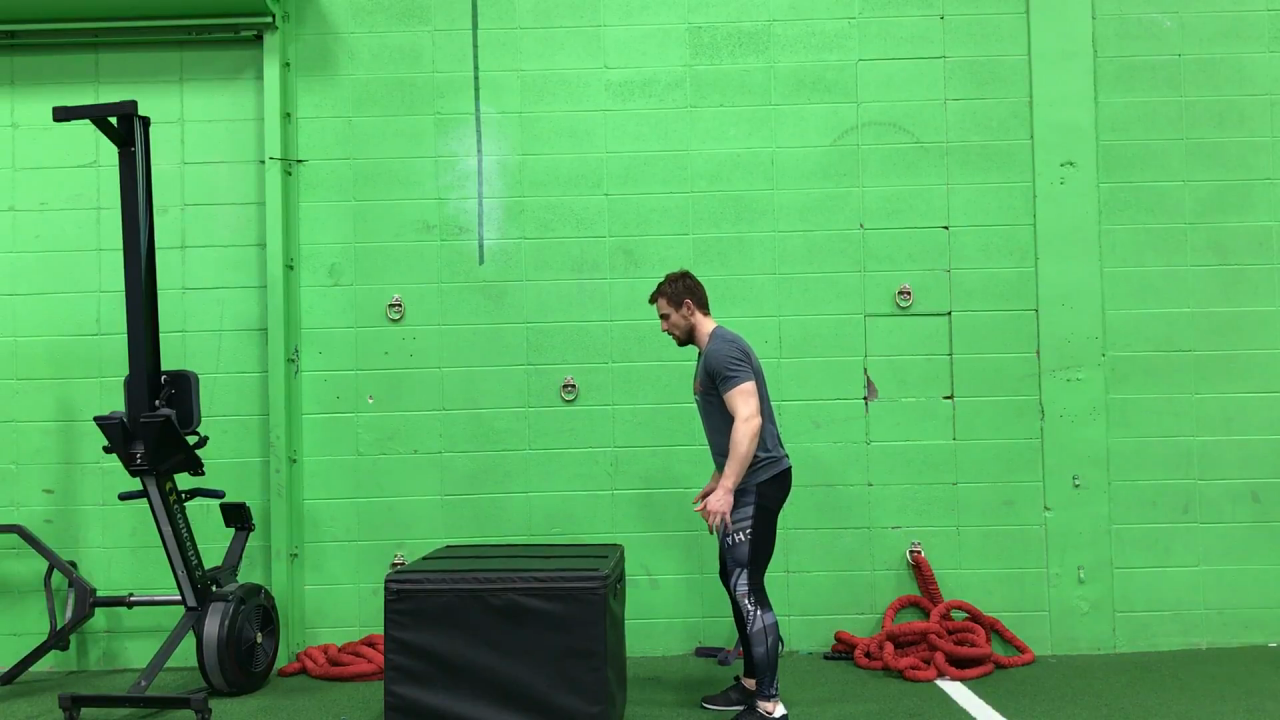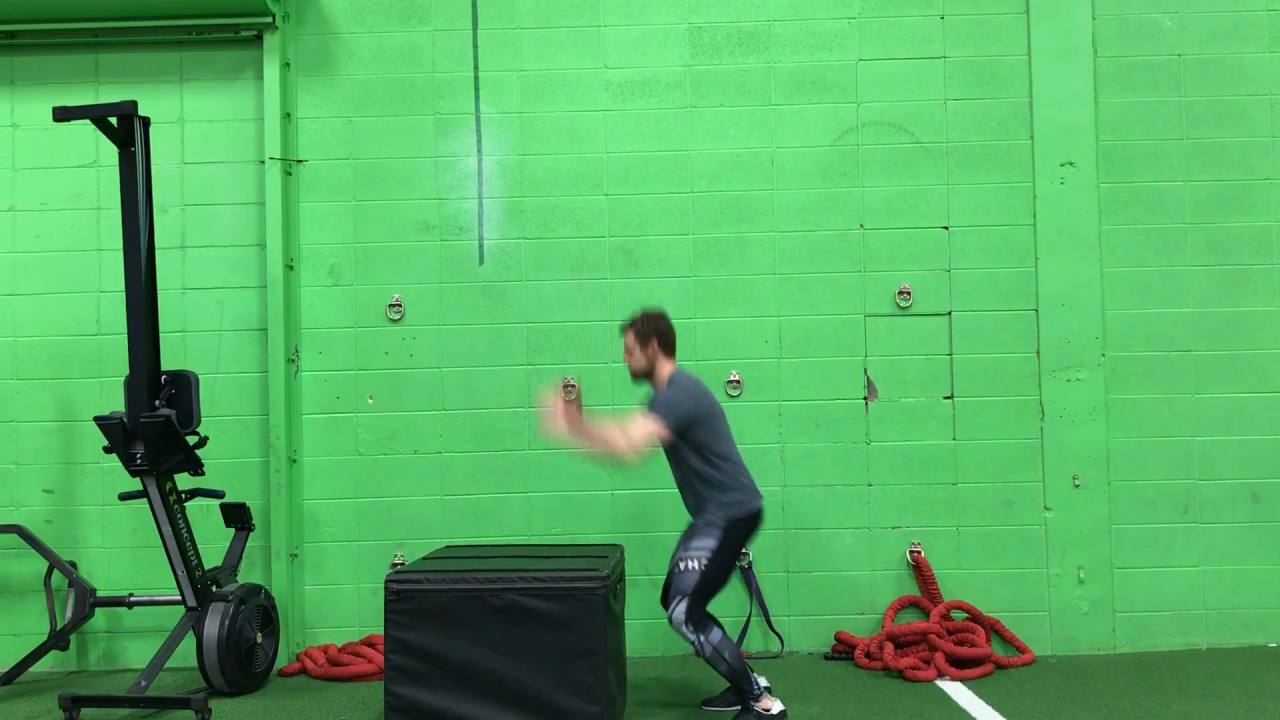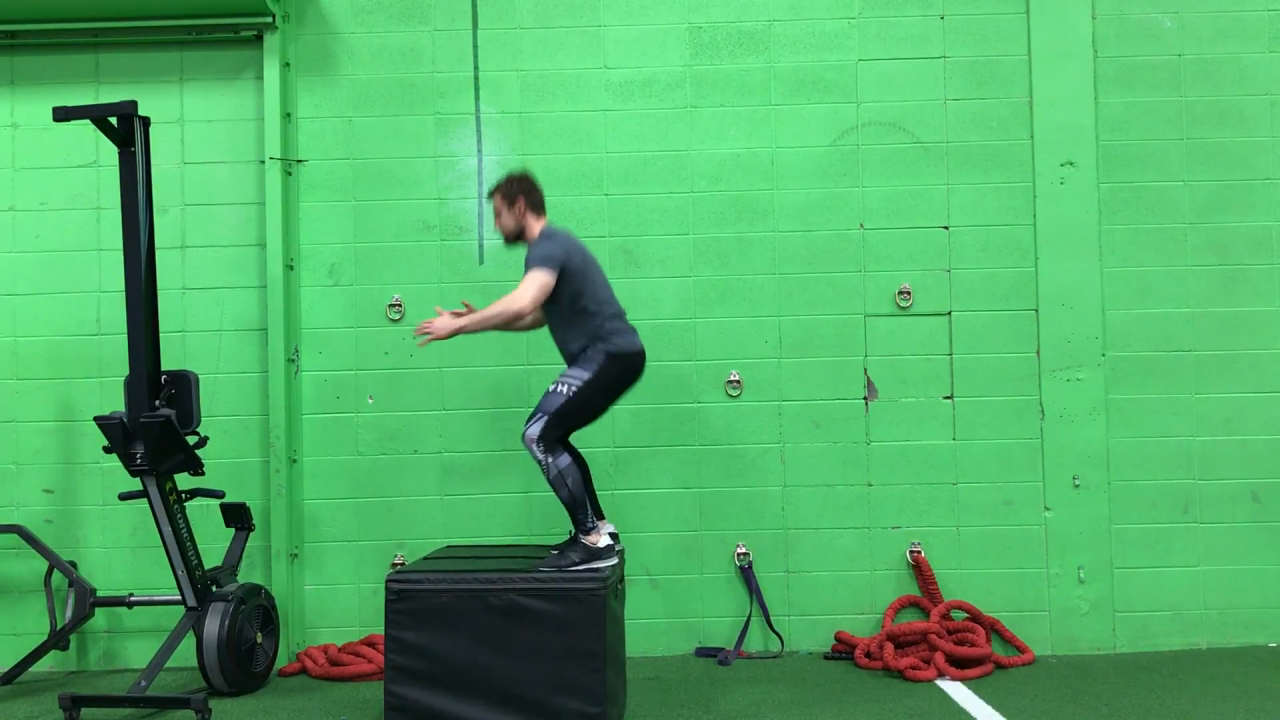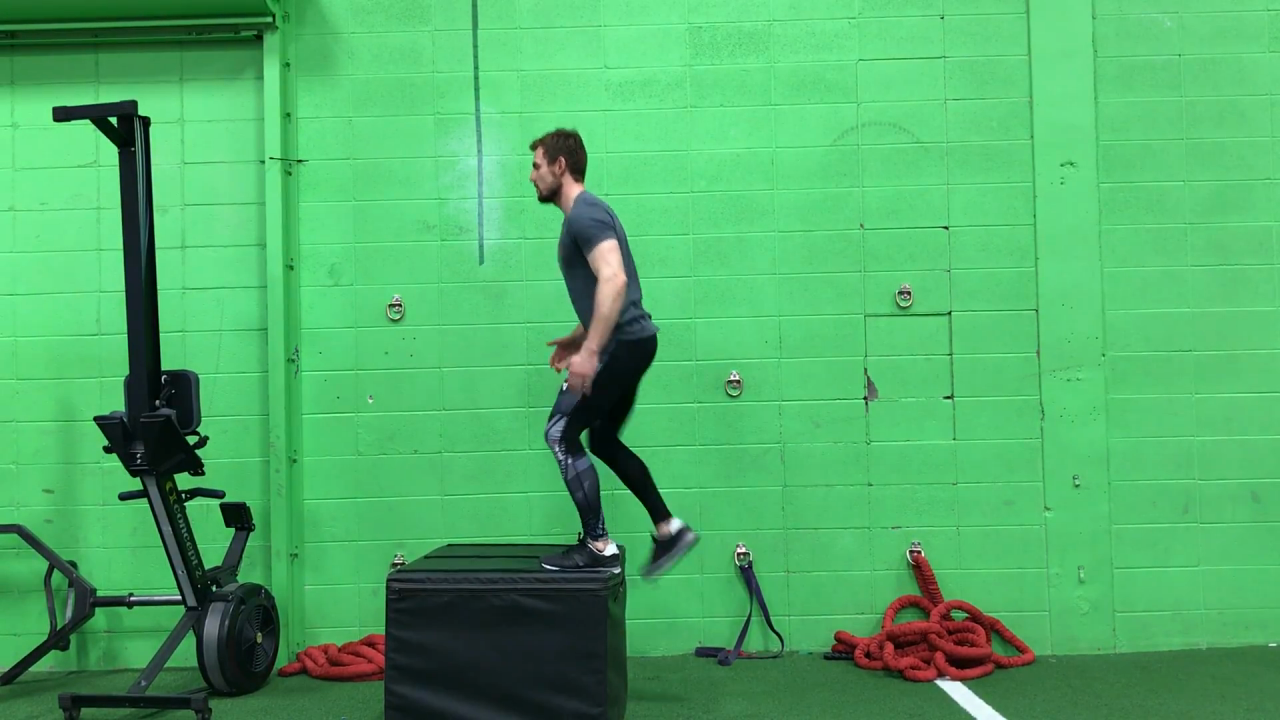
dt=1s
person 1, frame 1
left shoulder: (722, 350)
right shoulder: (711, 352)
left elbow: (750, 421)
left wrist: (726, 488)
right wrist: (718, 480)
left hip: (757, 483)
right hip: (746, 482)
left knee: (746, 588)
right knee: (735, 583)
right ankle: (752, 683)
person 1, frame 2
left shoulder: (679, 395)
right shoulder: (672, 391)
left elbow: (627, 446)
right elbow: (628, 435)
left wrist: (568, 429)
right wrist: (581, 422)
left hip: (730, 515)
right hip: (717, 513)
left knee: (684, 613)
right knee: (680, 602)
right ankle: (747, 683)
person 1, frame 3
left shoulder: (548, 245)
right shoulder: (553, 246)
left elbow: (520, 304)
right elbow: (535, 314)
left wrist: (457, 327)
right wrist: (475, 317)
left hip: (610, 356)
right hip: (610, 355)
left knee: (539, 435)
right knee: (550, 435)
left ankle: (594, 541)
right ankle: (598, 530)
person 1, frame 4
left shoulder: (584, 214)
right shoulder: (584, 214)
left elbow: (614, 281)
left wrist: (589, 352)
right wrist: (578, 338)
left hip: (621, 344)
right hip: (631, 341)
left knee: (561, 434)
right knee: (603, 440)
left ankle: (598, 546)
right ankle: (668, 528)
